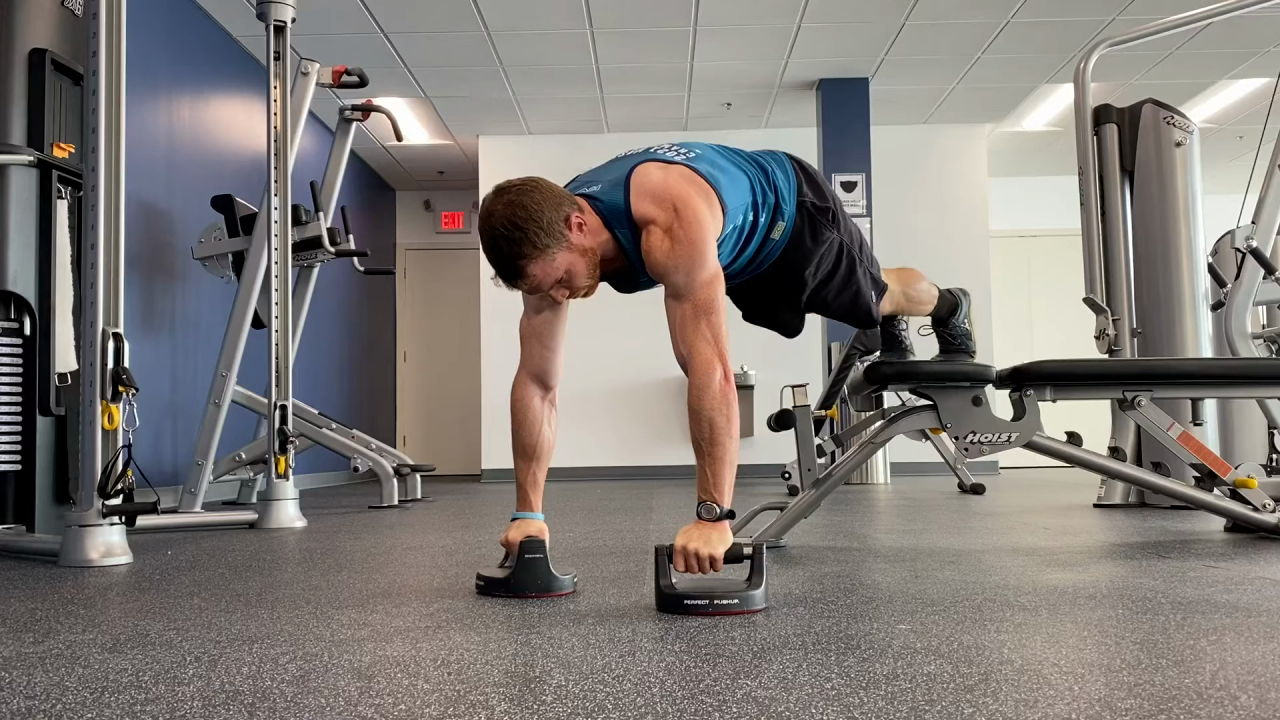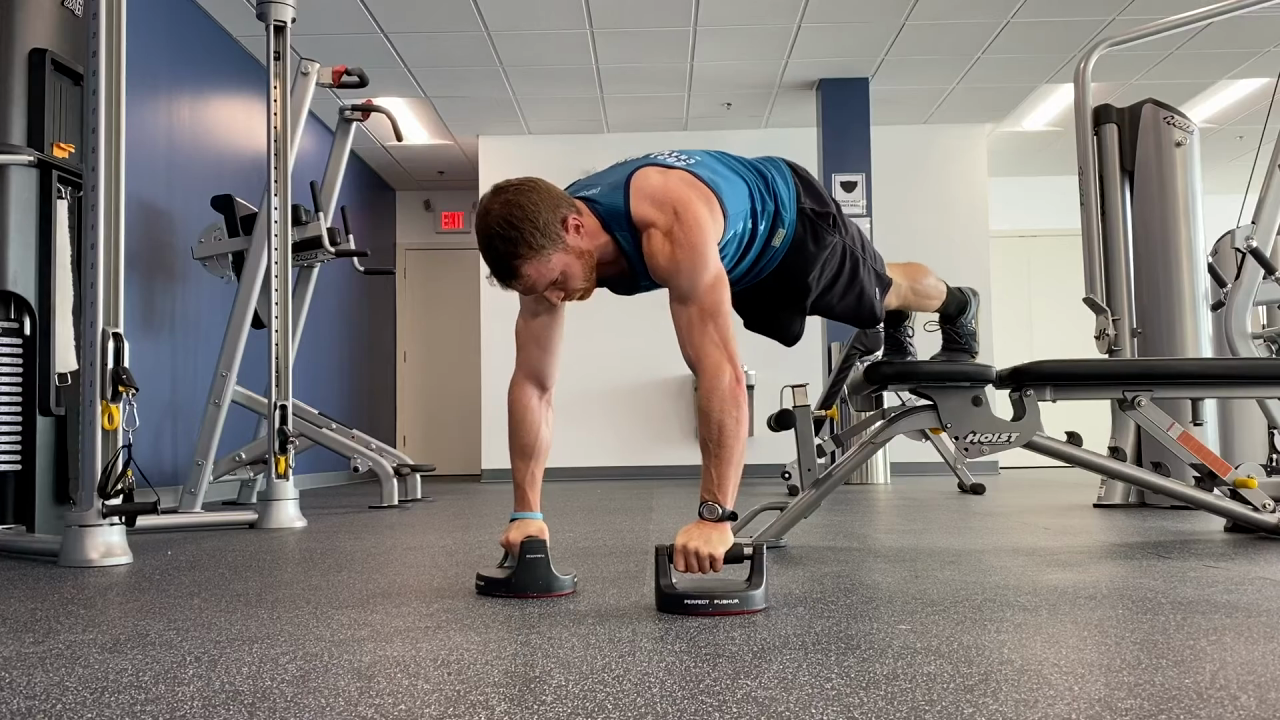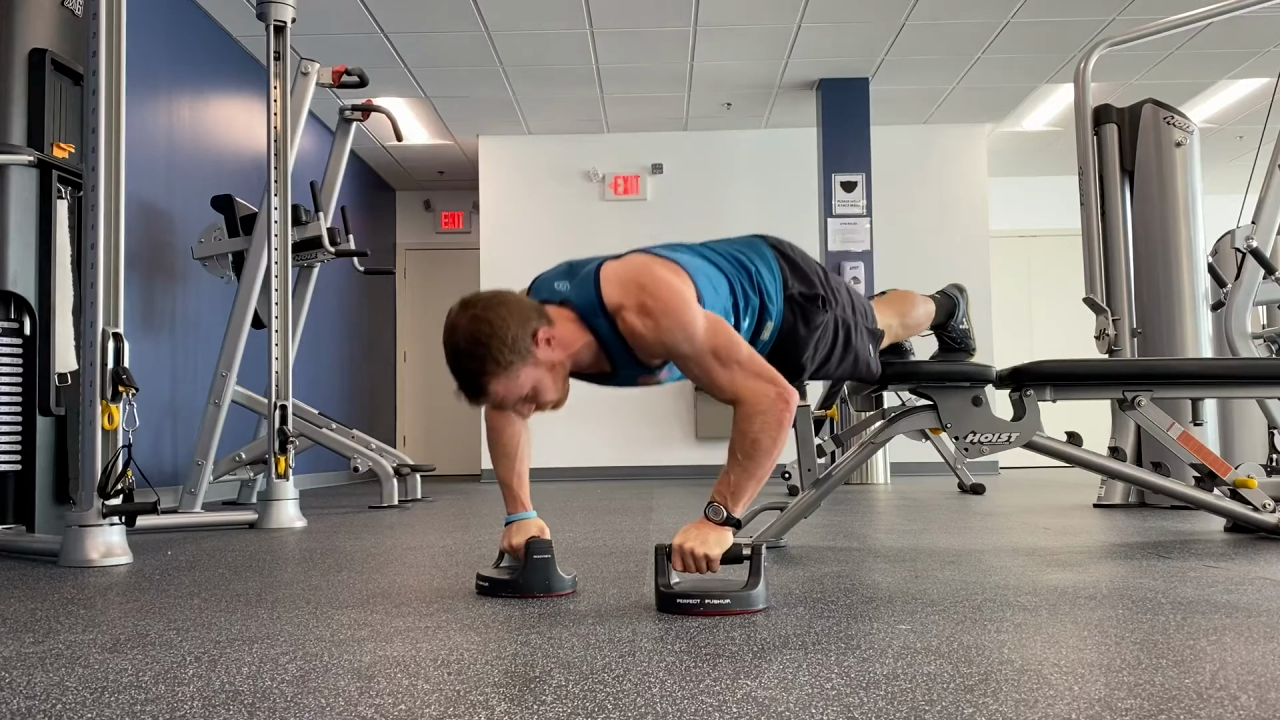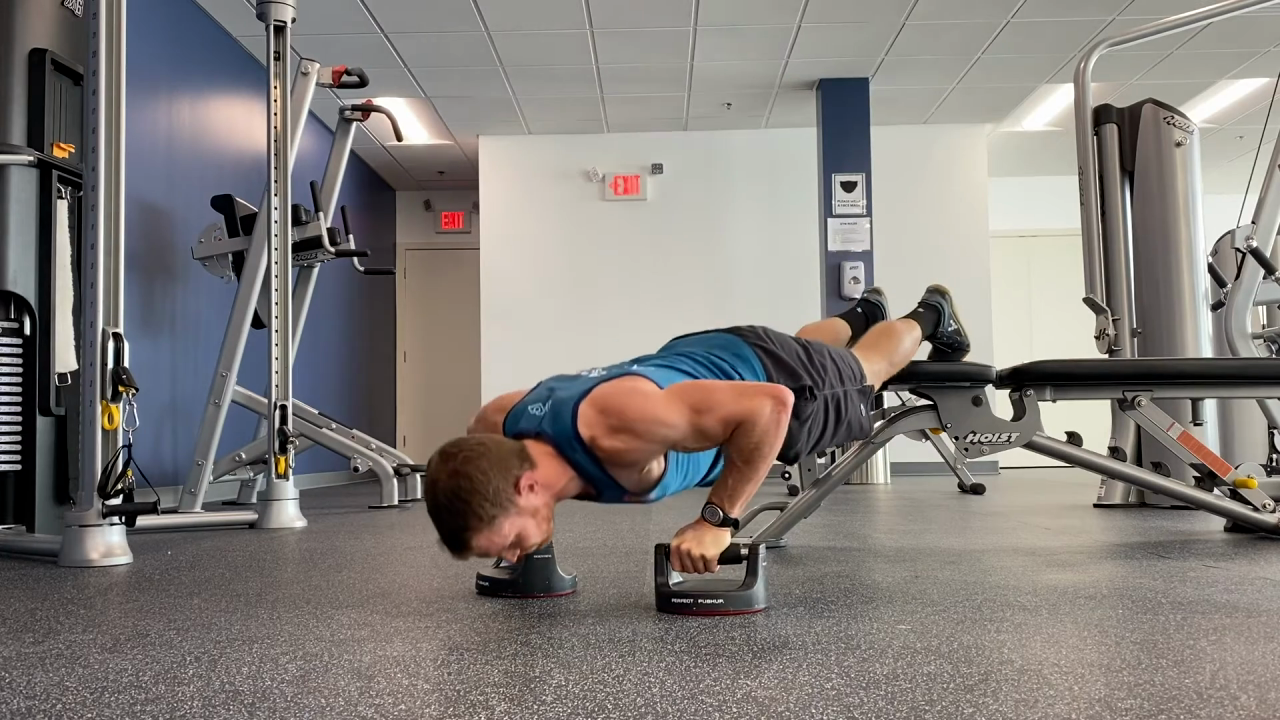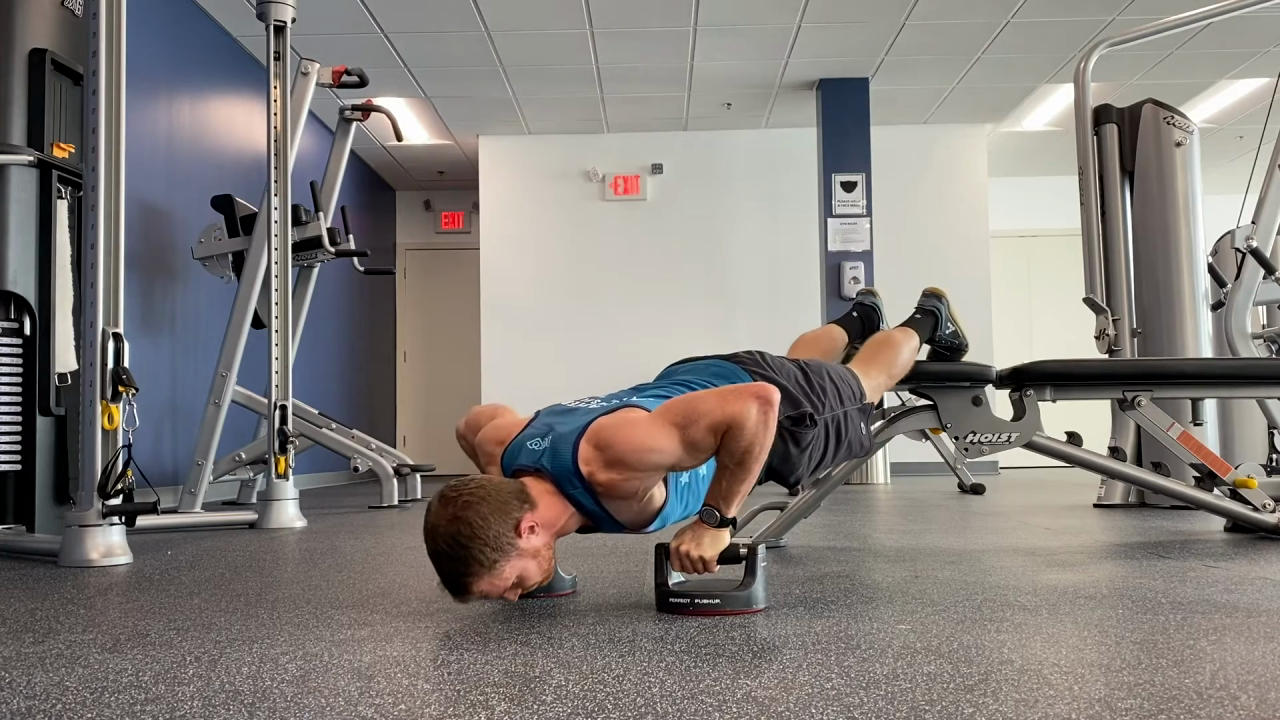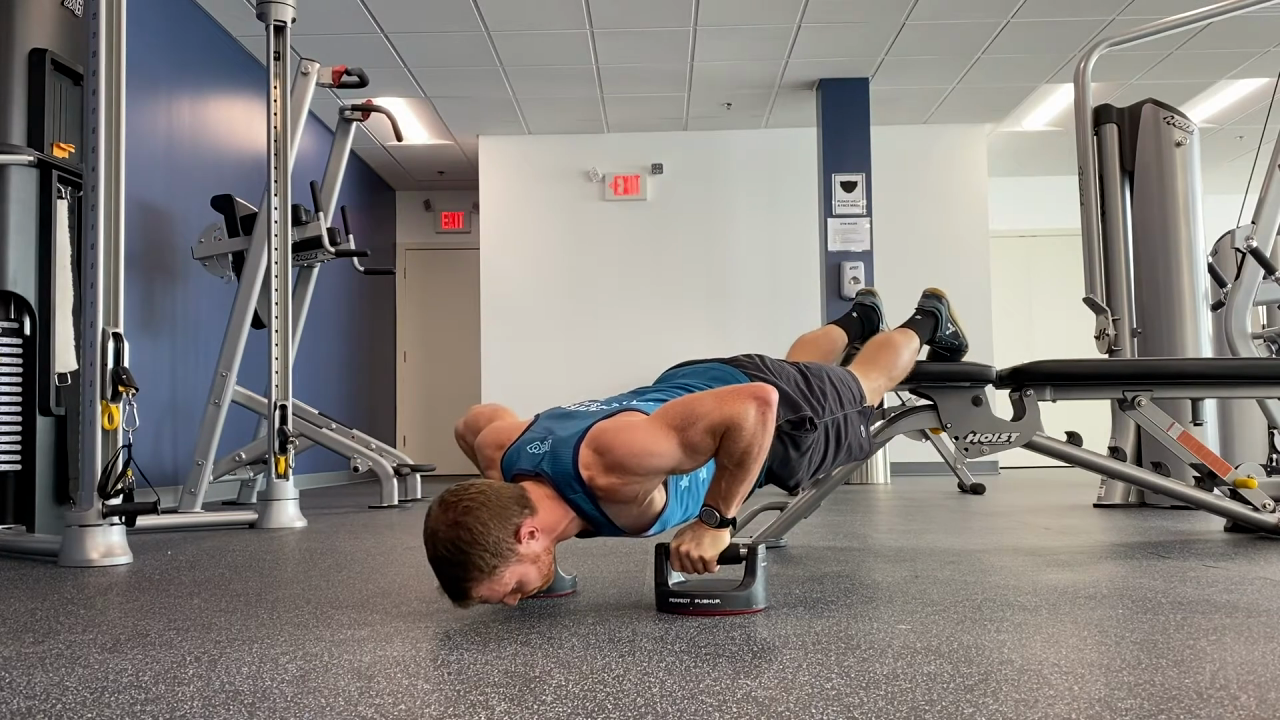
dt=0.5s
person 1, frame 1
left shoulder: (670, 220)
right shoulder: (549, 238)
left elbow: (710, 371)
right elbow: (535, 381)
left wrist: (713, 516)
right wrist: (528, 512)
left hip: (792, 210)
right hip: (744, 250)
left knee: (875, 296)
left ankle: (950, 309)
right ankle: (892, 335)
person 1, frame 2
left shoulder: (671, 224)
right shoulder: (546, 244)
left elbow: (720, 373)
right elbow: (532, 382)
left wrist: (716, 515)
right wrist: (526, 512)
left hip: (793, 218)
right hip: (745, 254)
left knee: (882, 290)
left ankle: (957, 307)
right ankle: (896, 325)
person 1, frame 3
left shoulder: (644, 310)
right shoulder: (525, 318)
left elbow: (772, 399)
right elbow: (498, 405)
left wrist: (719, 519)
right wrist: (520, 513)
left hip: (777, 289)
right hip: (723, 299)
left knee: (877, 330)
left ankle: (945, 308)
right ankle: (874, 299)
person 1, frame 4
left shoulder: (614, 431)
right shoulder: (503, 426)
left elbow: (771, 406)
left wrist: (717, 520)
right wrist: (516, 528)
left hip: (768, 380)
right hip: (696, 362)
left knee: (867, 371)
left ankle: (932, 314)
right ankle: (862, 313)
person 1, frame 5
left shoulder: (612, 462)
right shoulder: (502, 452)
left elbow: (759, 405)
right elbow: (473, 421)
left wrist: (714, 522)
left hip: (772, 408)
right hip: (690, 386)
left knee: (864, 384)
right knee: (801, 364)
left ankle: (928, 319)
right ankle: (860, 318)
person 1, frame 6
left shoulder: (611, 465)
right shoulder: (502, 455)
left elbow: (757, 404)
right elbow: (474, 420)
left wrist: (714, 521)
right wrist: (501, 507)
left hip: (773, 412)
right hip: (690, 387)
left knee: (862, 386)
right knee: (801, 366)
left ankle: (929, 319)
right ankle: (859, 318)
